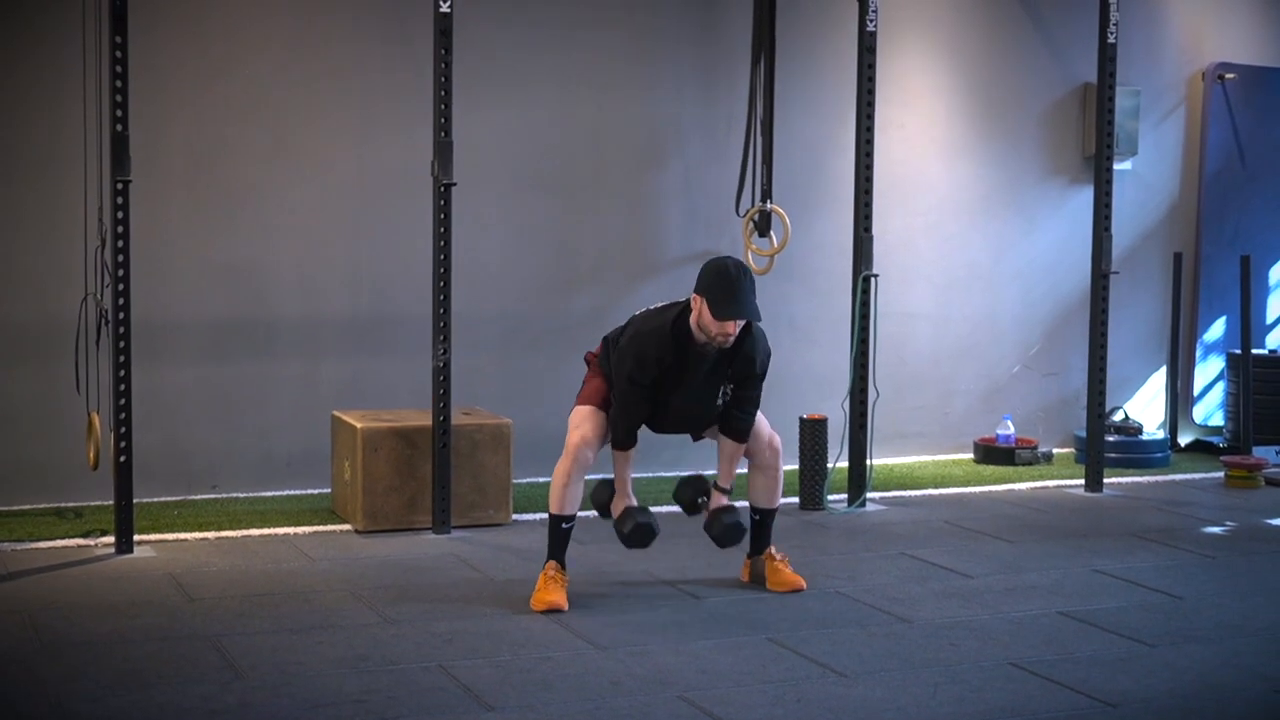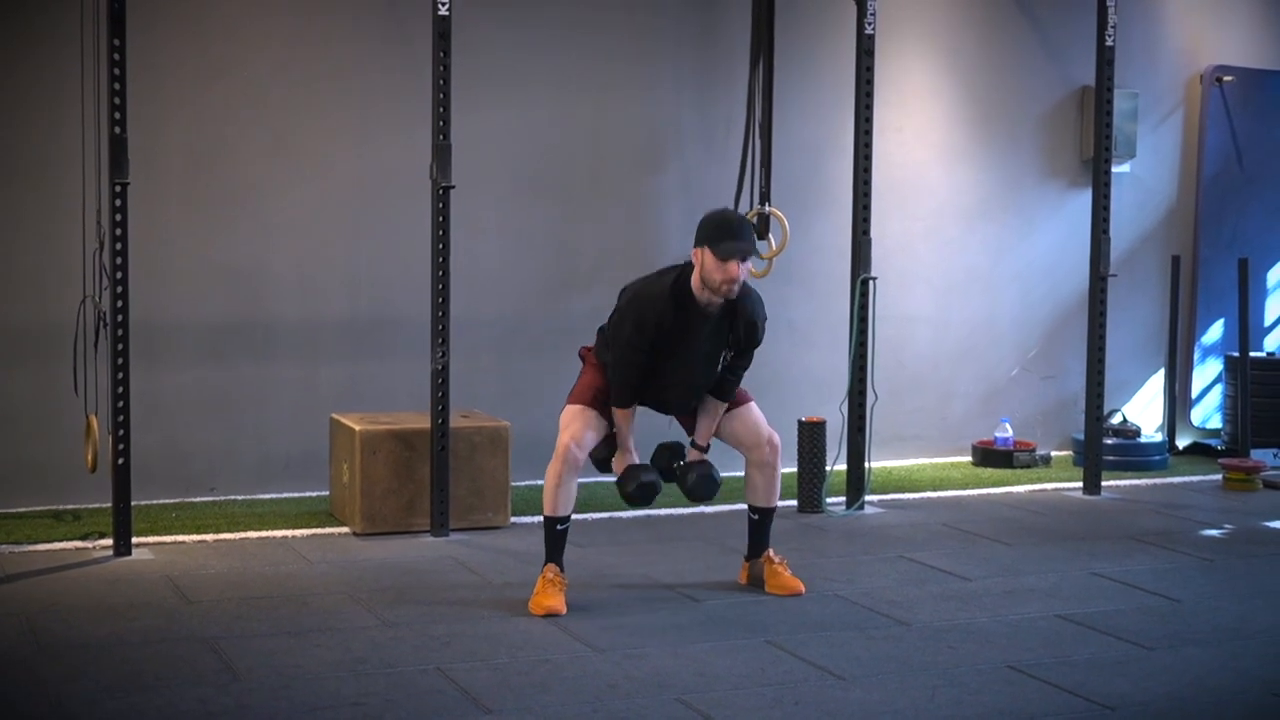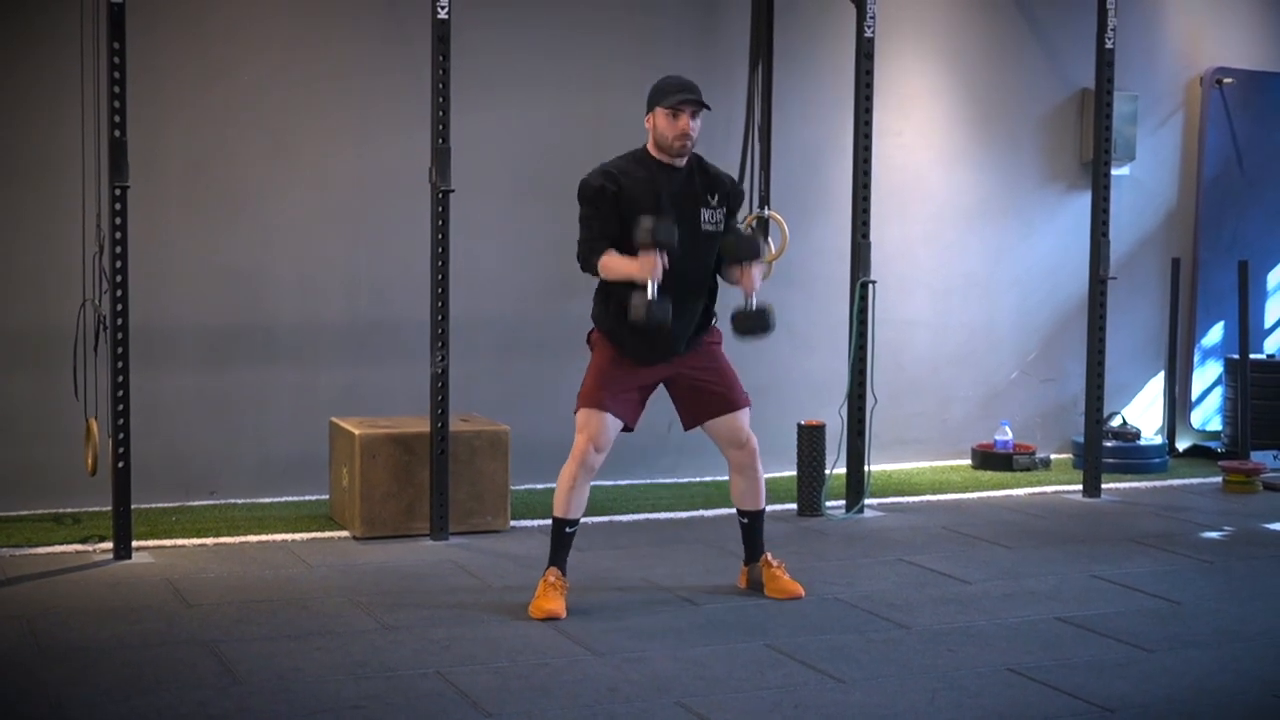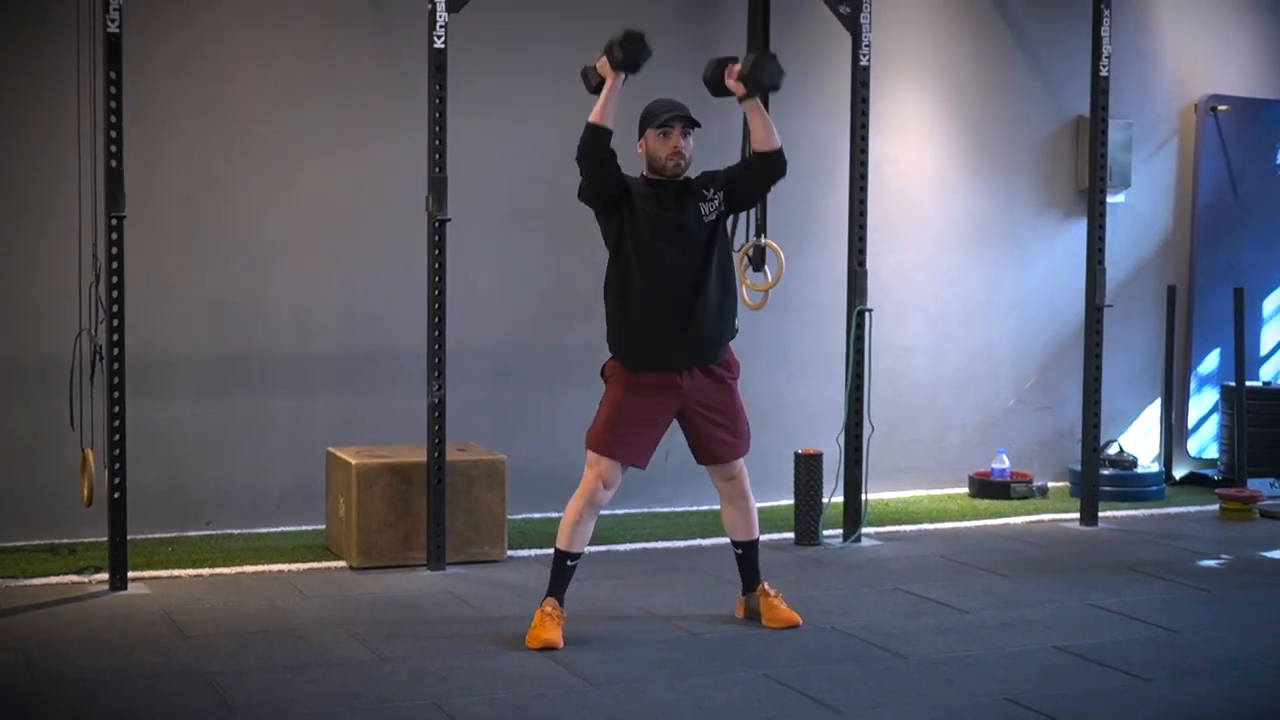
dt=0.3s
person 1, frame 1
left shoulder: (752, 346)
right shoulder: (647, 336)
left elbow: (738, 420)
right elbow: (626, 420)
left wrist: (722, 490)
right wrist: (622, 493)
right hip: (618, 378)
left knee: (768, 446)
right knee: (580, 445)
left ankle: (760, 556)
right ankle: (554, 569)
person 1, frame 2
left shoulder: (749, 311)
right shoulder: (646, 300)
left elbow: (723, 383)
right elbow: (624, 383)
left wrist: (699, 445)
right wrist: (624, 450)
left hip: (694, 382)
right hip: (616, 368)
left knee: (766, 445)
right knee: (570, 448)
left ankle: (759, 560)
right ankle: (552, 571)
person 1, frame 3
left shoulder: (720, 185)
right shoulder: (615, 179)
left elbow: (730, 257)
right elbow: (592, 256)
left wrist: (745, 273)
right wrist: (635, 267)
left hip: (693, 340)
right hip: (625, 341)
left knee: (743, 443)
right knee: (590, 446)
left ankle: (757, 565)
right ankle: (554, 575)
person 1, frame 4
left shoulder: (712, 192)
right shoulder: (623, 197)
left elbow: (769, 166)
right elbow: (591, 157)
left wrist: (749, 96)
right wrist: (611, 85)
left hip: (710, 369)
right hip: (641, 373)
left knee: (735, 482)
right knee: (597, 485)
left ankle: (754, 594)
right ankle: (552, 605)
